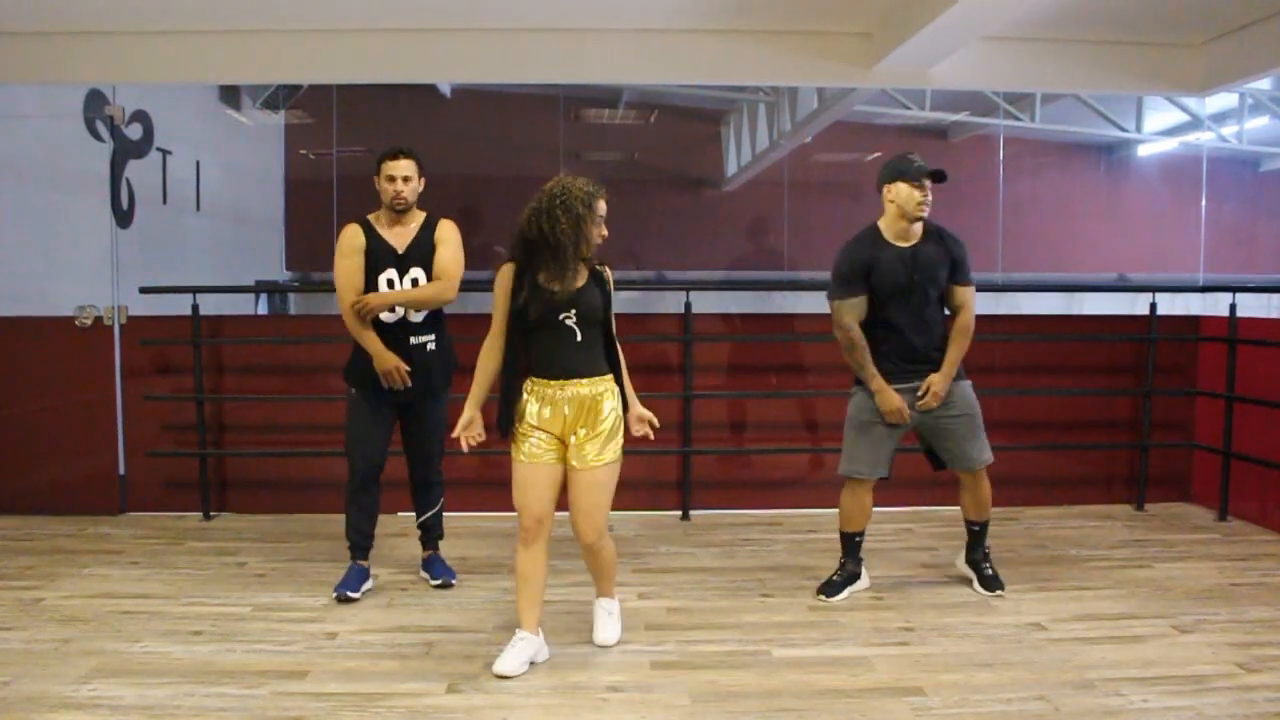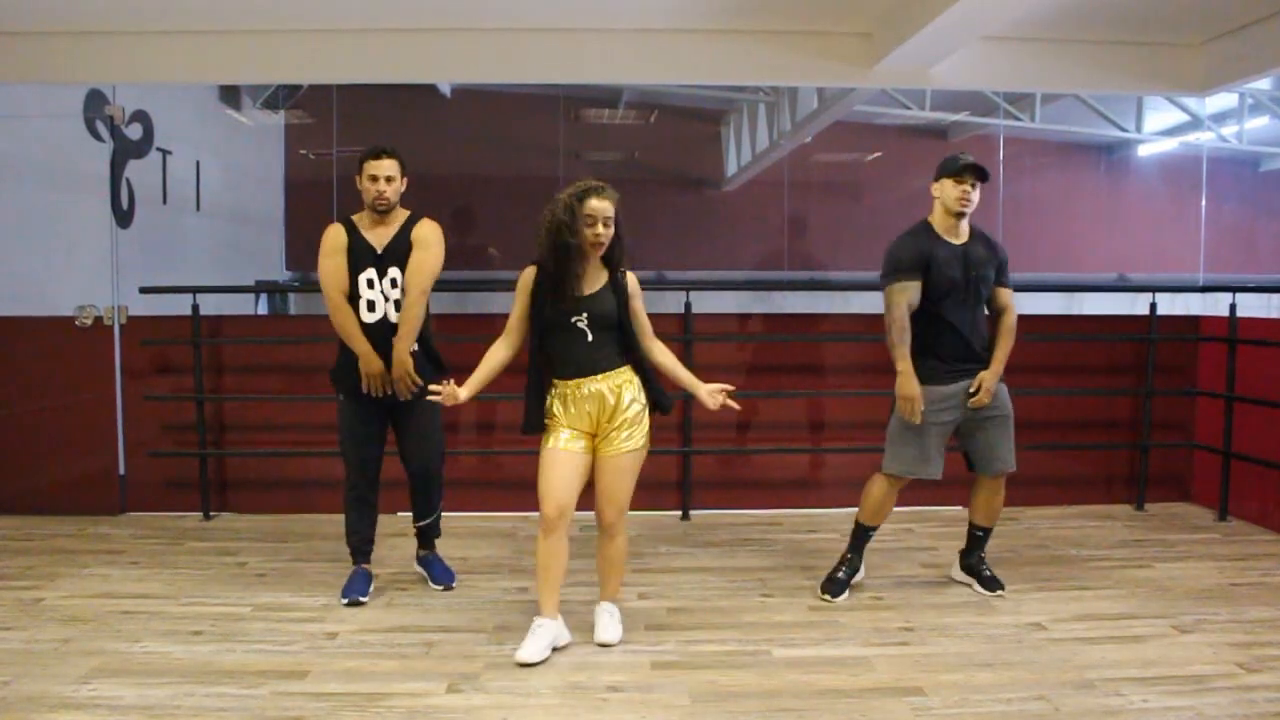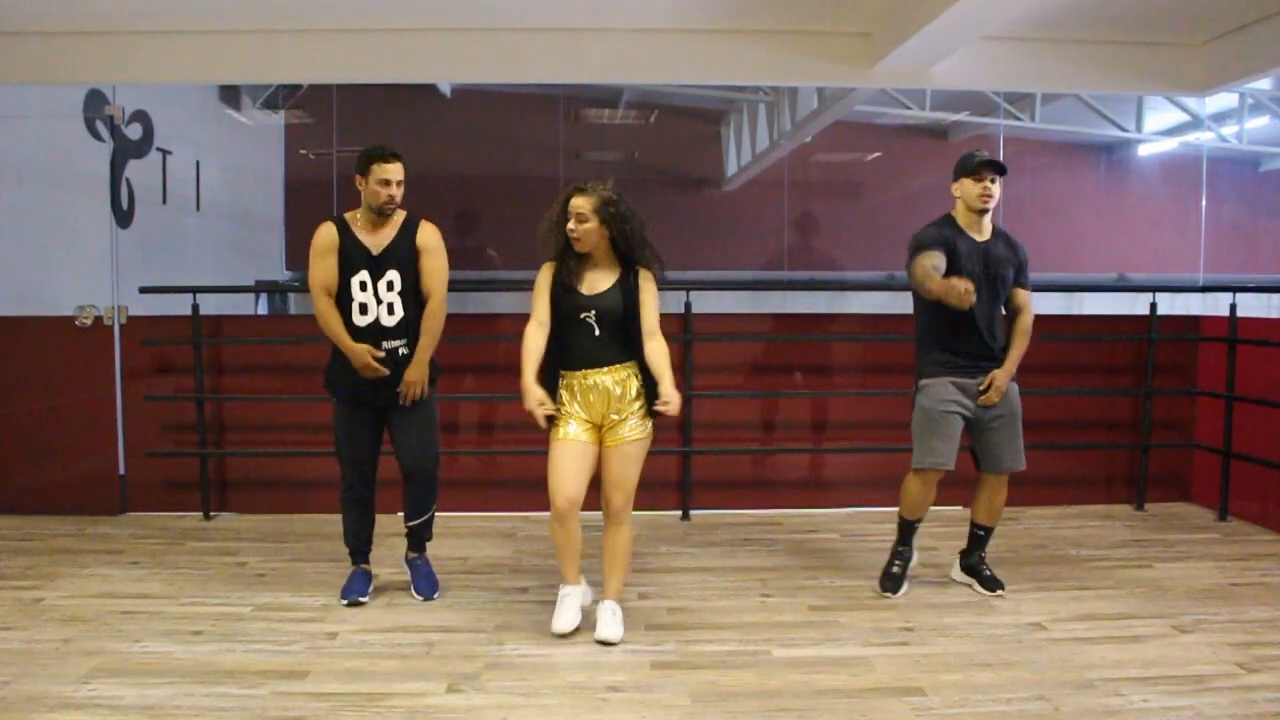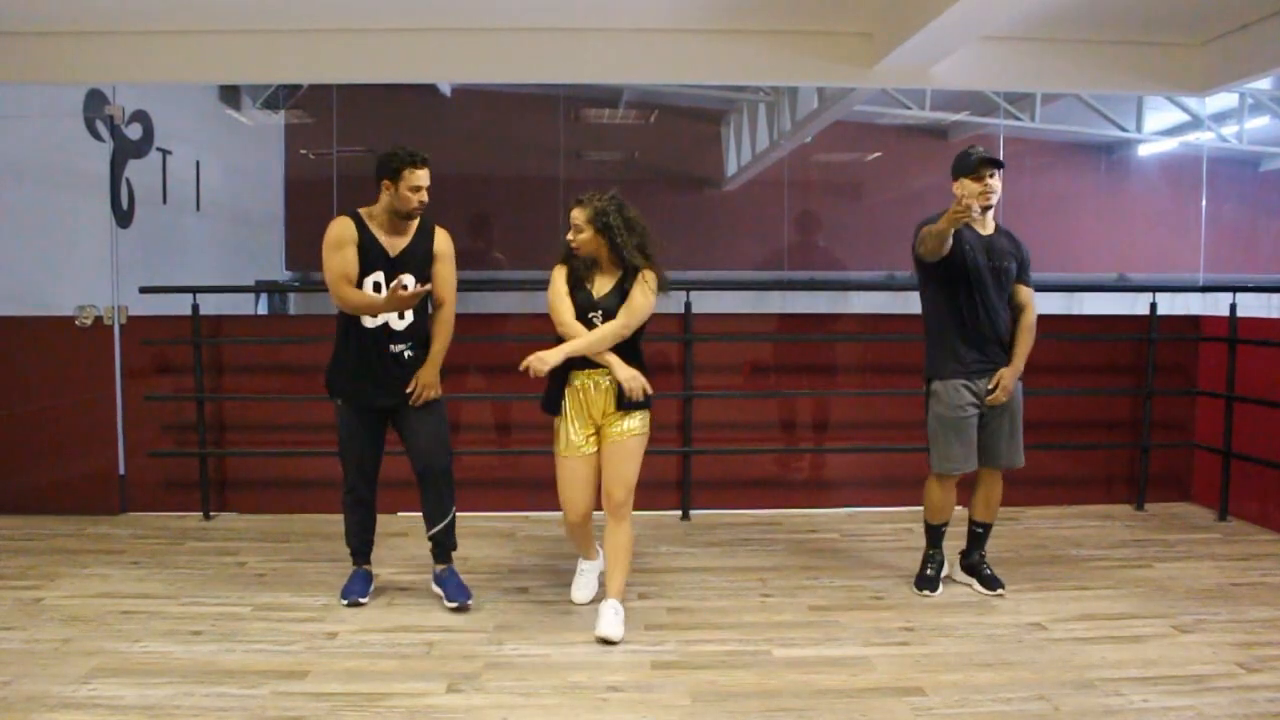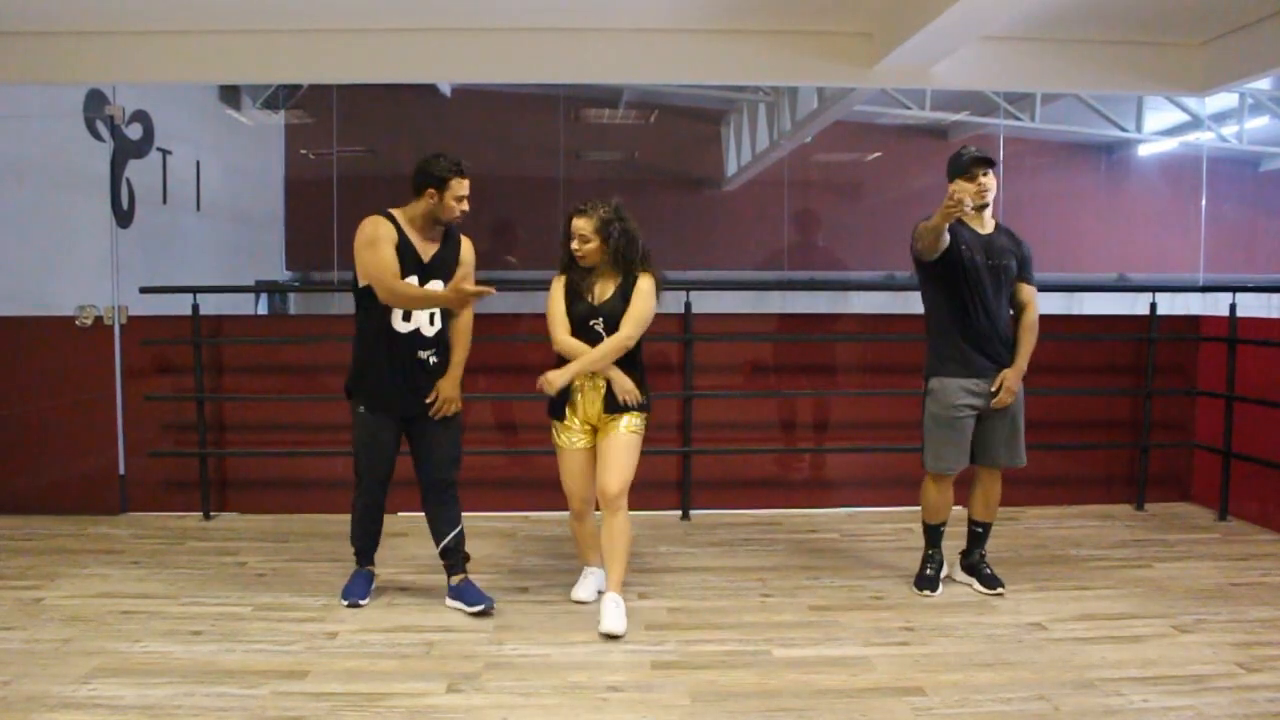
dt=0.2s
person 1, frame 1
left shoulder: (600, 278)
right shoulder: (515, 274)
right elbow: (497, 344)
left wrist: (633, 403)
right wrist: (473, 407)
left hip: (597, 408)
right hip: (538, 409)
left knee: (590, 531)
right knee: (532, 525)
left ankle: (607, 601)
right ankle: (528, 635)
person 1, frame 2
left shoulder: (623, 281)
right shoulder: (536, 277)
left elbow: (649, 343)
right elbow: (510, 339)
left wrist: (697, 387)
right wrist: (468, 388)
left hip: (622, 402)
right hip: (564, 406)
left knee: (610, 517)
right knee: (553, 513)
left ankle: (608, 606)
right ankle: (546, 622)
person 1, frame 3
left shoulder: (639, 278)
right shoulder: (553, 272)
left elbow: (652, 336)
right elbow: (536, 328)
left wrist: (667, 385)
right wrist: (529, 381)
left hip: (626, 397)
right hip: (573, 397)
left knee: (617, 506)
right knee: (563, 502)
left ankle: (611, 603)
right ankle: (572, 589)
person 1, frame 4
left shoulder: (642, 278)
right shoulder: (564, 273)
left elbow: (619, 329)
right elbow: (568, 326)
left wrist: (559, 354)
right wrist: (616, 366)
left hip: (624, 400)
right hip: (574, 396)
left knee: (618, 503)
right knee: (576, 512)
left ankle: (613, 601)
right ankle: (590, 557)
person 1, frame 5
left shoulder: (641, 283)
right shoulder: (565, 283)
left elbow: (624, 339)
right elbow: (560, 340)
left wrist: (568, 370)
right wrist: (609, 372)
left hip: (620, 401)
right hip: (573, 400)
left knee: (612, 494)
right knee: (578, 501)
left ankle: (614, 596)
right ankle: (591, 569)
person 2, frame 1
left shoulder: (442, 231)
right shoulder: (355, 235)
left elbow: (448, 288)
right elbow: (348, 304)
left wrist: (386, 301)
right wrist: (381, 354)
left hip: (428, 369)
right hip: (372, 372)
left knee: (427, 467)
right knee: (364, 468)
left ankle: (431, 553)
right ankle: (359, 563)
person 2, frame 2
left shoulder: (425, 230)
right shoulder: (338, 235)
left elbow: (417, 293)
right elbow: (336, 302)
left wrist: (402, 353)
right wrist: (367, 358)
left hip: (414, 371)
right hip: (360, 373)
left knee: (427, 466)
right knee: (360, 475)
left ankle: (428, 550)
right ankle: (361, 565)
person 2, frame 3
left shoulder: (424, 233)
right shoulder: (330, 234)
left elbow: (436, 301)
right elbow: (321, 300)
left wrist: (420, 364)
right wrist: (350, 349)
left hip: (407, 372)
right hip: (353, 377)
left knee: (421, 466)
right knee: (356, 477)
left ankle: (416, 553)
right ankle: (361, 566)
person 2, frame 4
left shoulder: (436, 238)
right shoulder: (344, 230)
left elbow: (444, 307)
right elbow: (341, 296)
left wrist: (432, 367)
right wrist: (388, 302)
left hip: (414, 376)
right hip: (357, 379)
left knee: (435, 468)
right knee: (358, 479)
left ankle: (444, 566)
right ankle: (361, 567)
person 2, frame 5
left shoulder: (461, 245)
right shoulder: (377, 229)
left elbow: (463, 314)
right elbow: (388, 291)
left wrist: (453, 375)
right wrist: (448, 297)
left hip: (433, 383)
right hip: (379, 386)
left knee: (441, 483)
right knee: (371, 481)
left ankle: (457, 578)
right ankle: (363, 566)
person 3, frame 1
left shoulder: (949, 247)
right shoulder: (856, 254)
left elbow: (965, 312)
right elbow: (847, 327)
left wrist: (946, 375)
right wrist: (879, 388)
left hip: (944, 379)
right hip: (883, 383)
left knee: (975, 468)
right knee: (859, 476)
left ankle: (977, 554)
right ankle: (851, 567)
person 3, frame 2
left shoulder: (991, 250)
right shoulder: (911, 247)
left elbow: (1006, 312)
right elbow: (898, 310)
left wrist: (995, 370)
right wrist: (904, 373)
left hip: (982, 380)
right hip: (931, 381)
left knee: (994, 474)
right knee: (895, 472)
left ankle: (972, 558)
right ankle: (851, 559)
person 3, frame 3
left shoulder: (1011, 250)
right shoulder: (935, 236)
left elbow: (1023, 312)
right elbow: (924, 275)
left wrist: (1007, 369)
right wrist: (943, 288)
left hip: (996, 376)
right hip: (942, 375)
left knee: (997, 473)
right knee: (928, 467)
left ankle: (972, 559)
right ankle: (901, 551)
person 3, frame 4
left shoulder: (1013, 246)
right shoulder: (941, 230)
left elbow: (1025, 310)
right elbow: (930, 243)
left wrist: (1015, 368)
right wrist: (948, 223)
left hip: (1001, 375)
right hip: (952, 375)
left knee: (993, 469)
right knee: (946, 470)
left ankle: (973, 559)
right ankle: (934, 556)
person 3, frame 5
left shoulder: (1014, 244)
right shoulder: (943, 231)
left elbow: (1028, 310)
right elbow: (926, 242)
left wrist: (1018, 369)
right wrist: (942, 218)
left hip: (1002, 376)
right hip: (951, 375)
left knee: (991, 469)
right knee: (941, 471)
left ankle: (973, 558)
right ankle: (933, 556)
